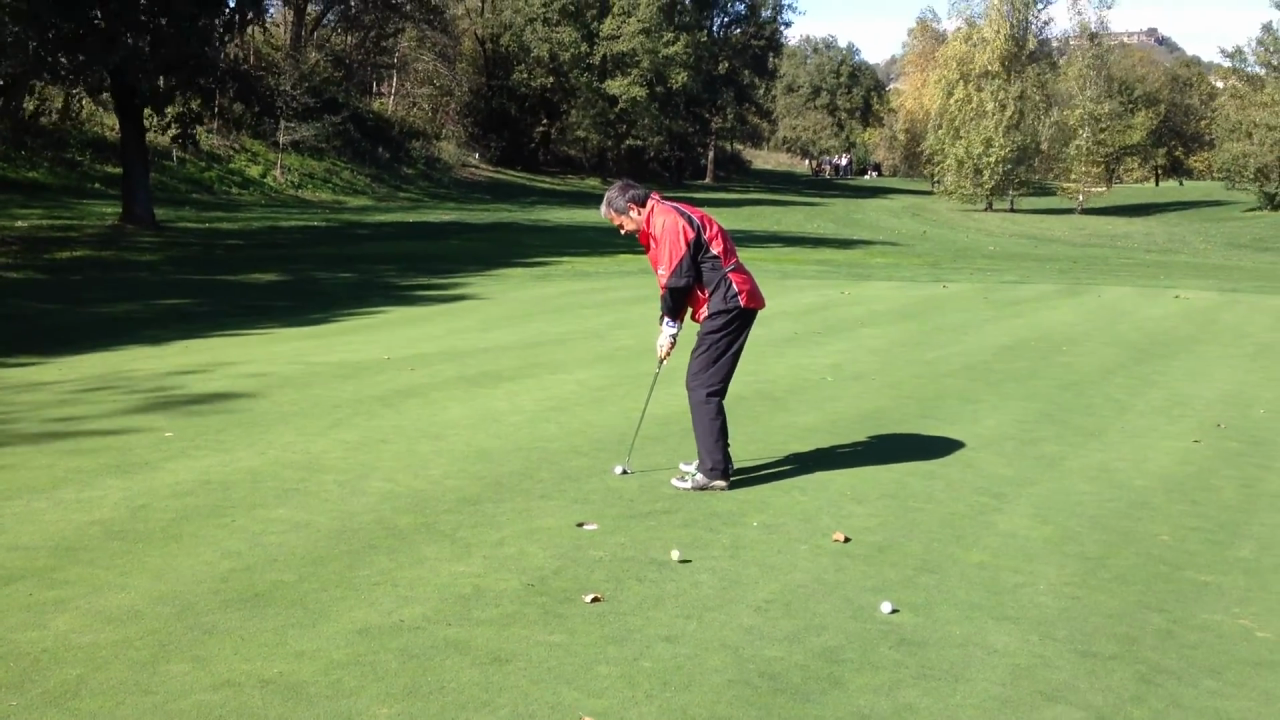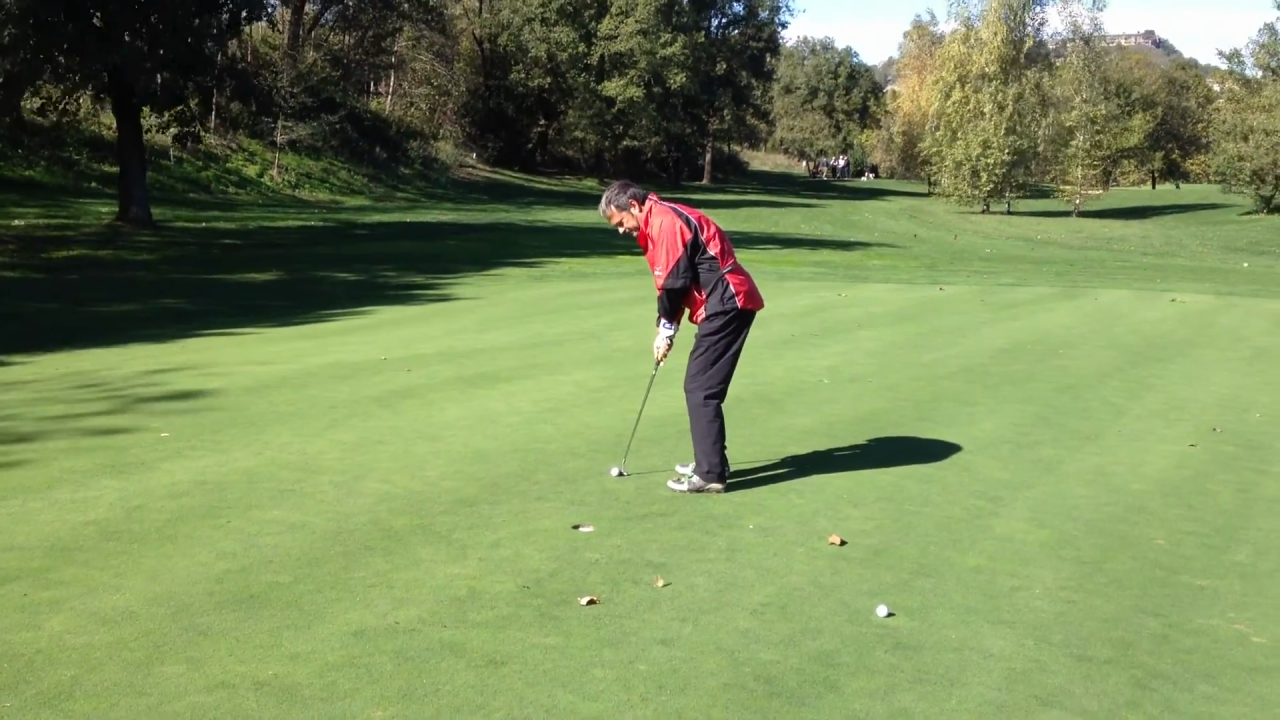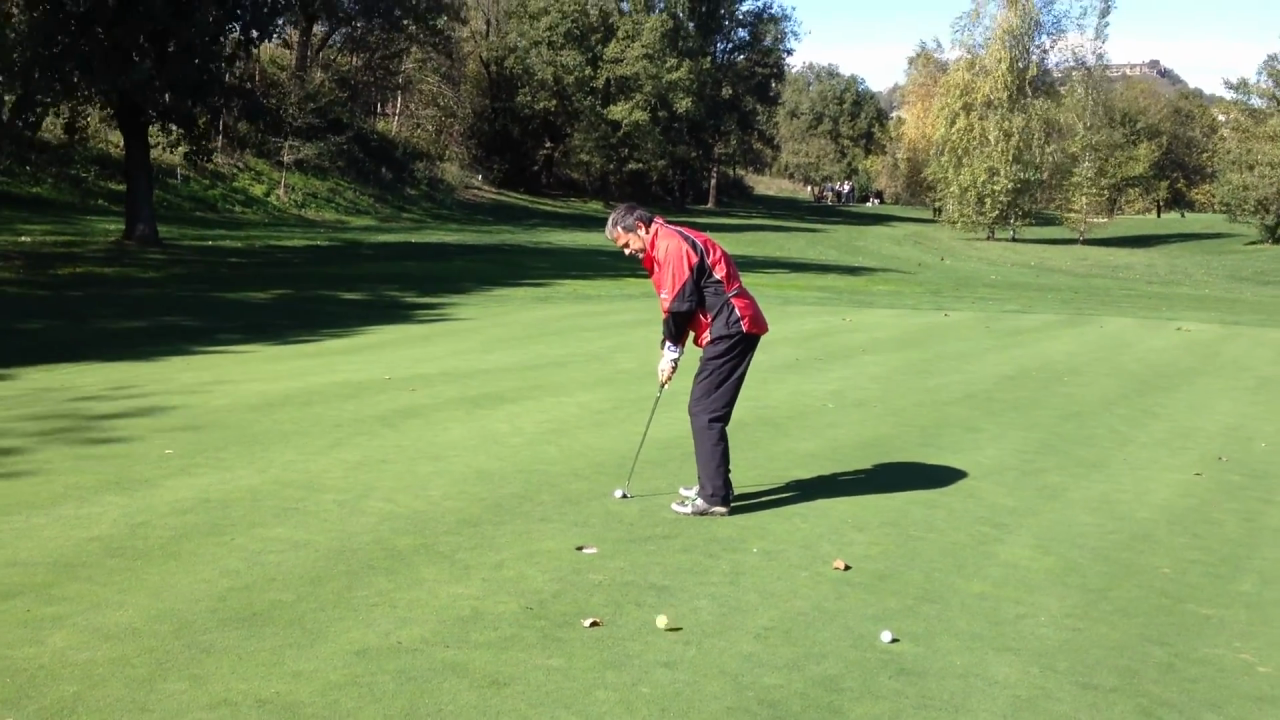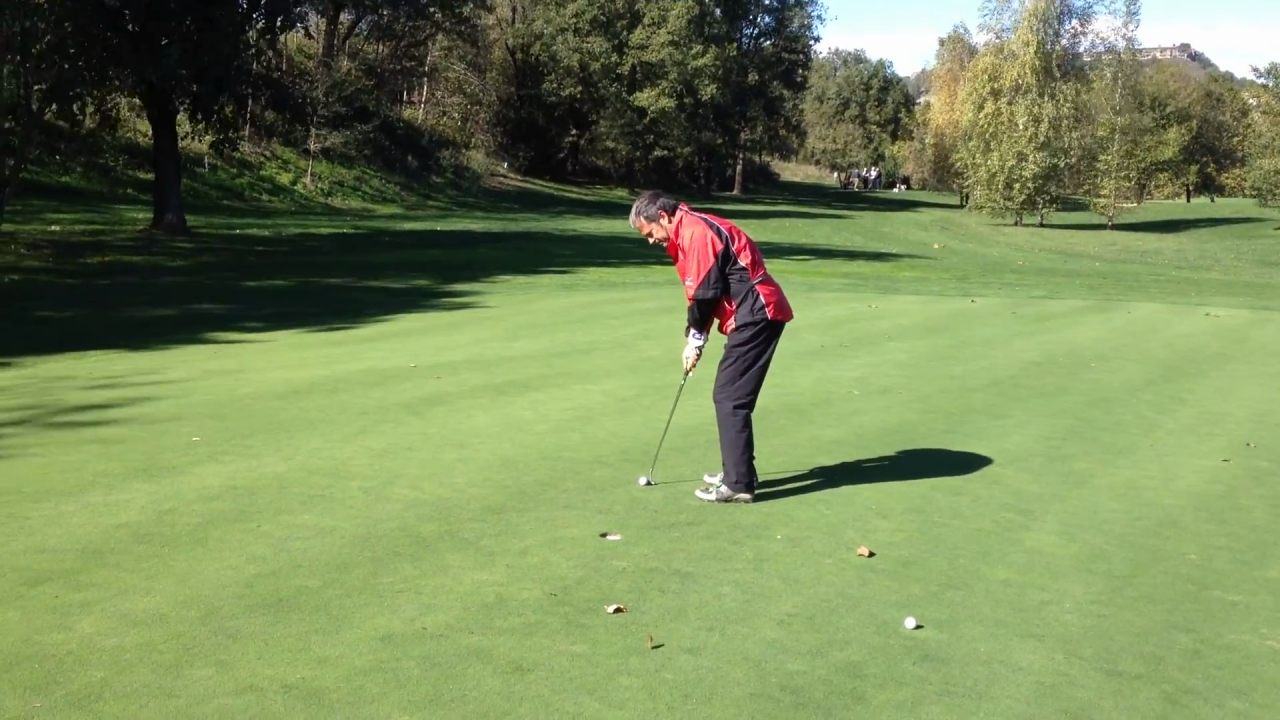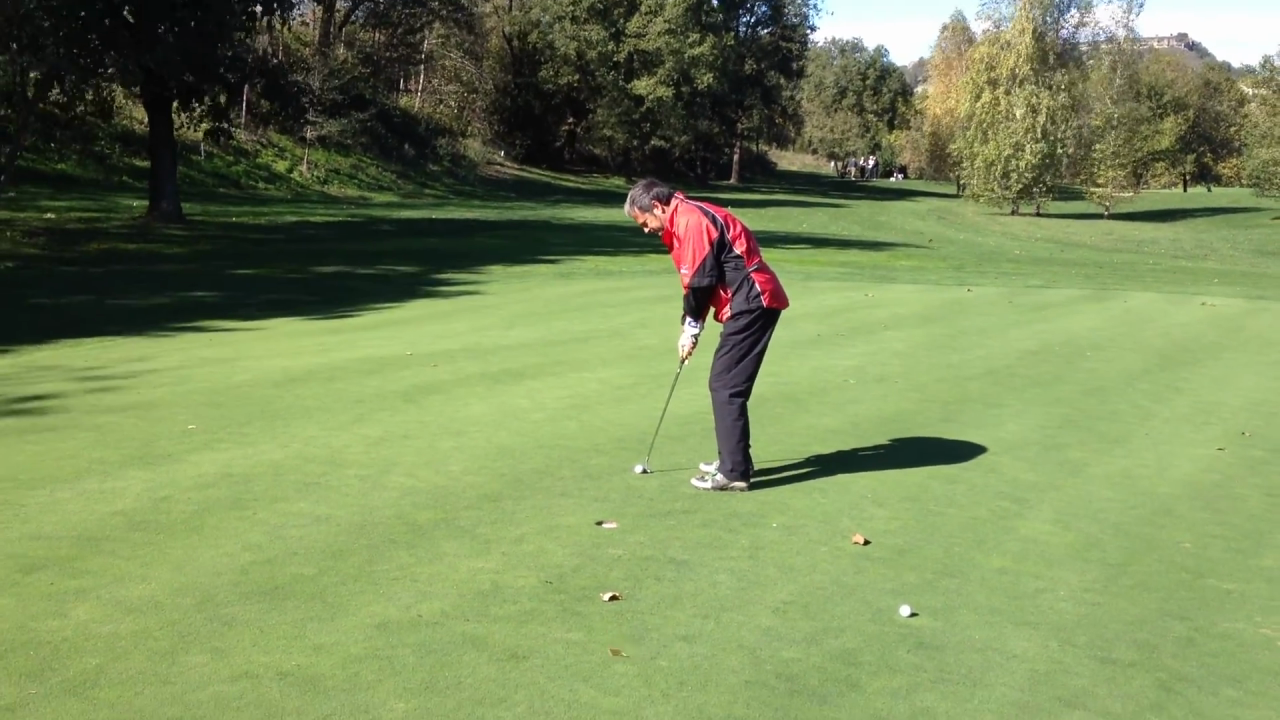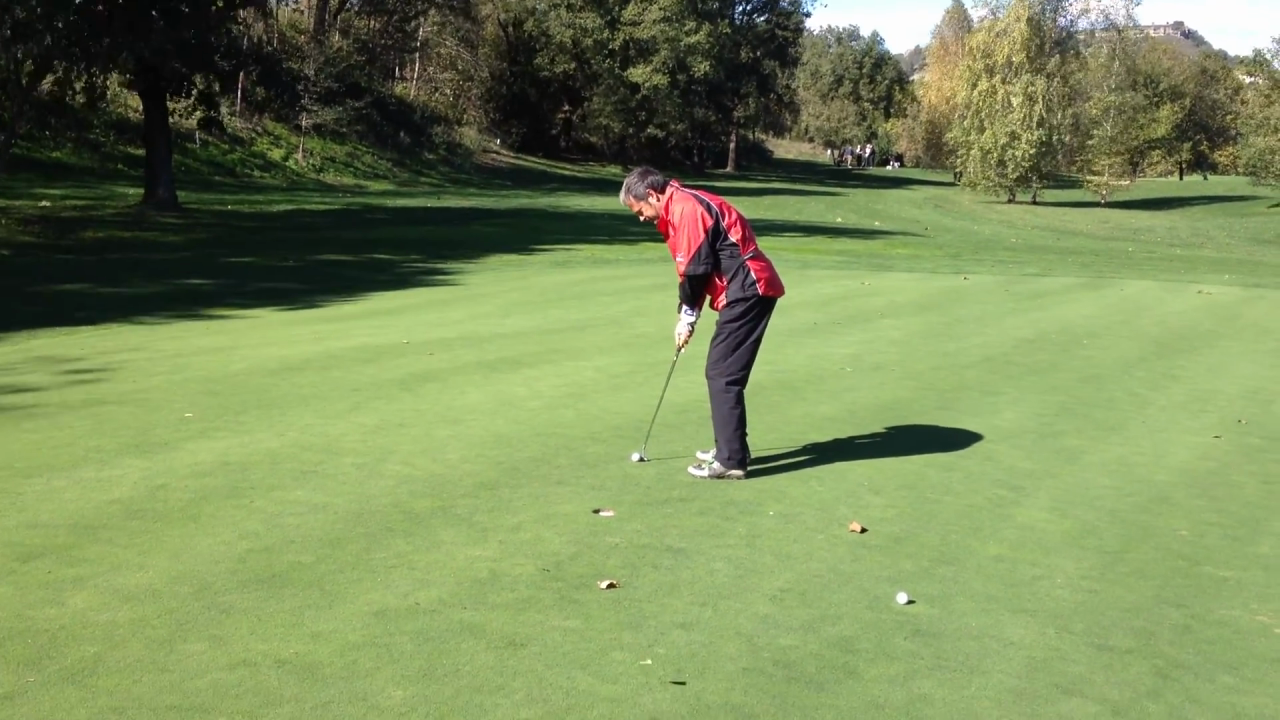
dt=0.2s
person 1, frame 1
left shoulder: (667, 221)
right shoulder: (661, 221)
left elbow: (677, 281)
right elbow: (674, 280)
left wrist: (669, 327)
right wrist: (669, 326)
left hip: (729, 302)
right hip: (728, 302)
left knee: (701, 384)
right knee: (704, 381)
left ankle: (714, 471)
right ankle: (714, 459)
person 1, frame 2
left shoulder: (664, 221)
right shoulder: (659, 221)
left elbow: (674, 281)
right elbow: (672, 280)
left wrist: (666, 329)
right wrist: (666, 328)
left hip: (727, 303)
right hip: (727, 302)
left knee: (700, 386)
right knee: (702, 384)
left ankle: (710, 474)
right ankle: (710, 461)
person 1, frame 3
left shoulder: (671, 244)
right shoulder: (664, 244)
left elbow: (680, 304)
right elbow: (677, 303)
left wrist: (670, 351)
right wrist: (670, 350)
left hip: (732, 327)
right hip: (731, 327)
left knee: (704, 410)
right knee: (706, 408)
left ankle: (714, 497)
right ankle: (714, 485)
person 1, frame 4
left shoulder: (695, 231)
right shoulder: (689, 232)
left elbow: (705, 292)
right elbow: (701, 291)
left wrist: (694, 339)
right wrist: (695, 338)
left hip: (756, 315)
right hip: (756, 314)
left knee: (729, 397)
right knee: (731, 395)
left ankle: (738, 483)
right ankle: (738, 472)
person 1, frame 5
left shoulder: (690, 219)
right shoulder: (685, 220)
left elbow: (701, 280)
right elbow: (698, 279)
left wrist: (690, 328)
right wrist: (691, 326)
left hip: (752, 302)
right hip: (752, 302)
left knee: (724, 385)
right knee: (727, 383)
left ankle: (733, 471)
right ankle: (734, 460)
person 1, frame 6
left shoulder: (686, 208)
right shoulder: (681, 207)
left elbow: (696, 268)
right elbow: (694, 267)
left wrist: (687, 316)
right wrist: (688, 315)
left hip: (748, 290)
right hip: (748, 289)
left knee: (721, 373)
right knee: (724, 371)
left ankle: (730, 460)
right ankle: (732, 448)
